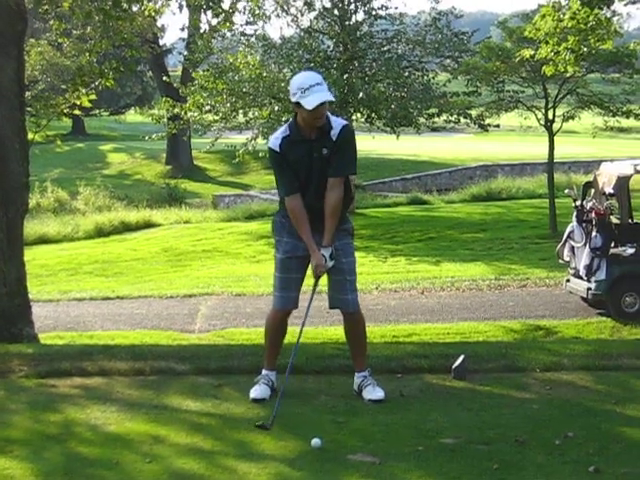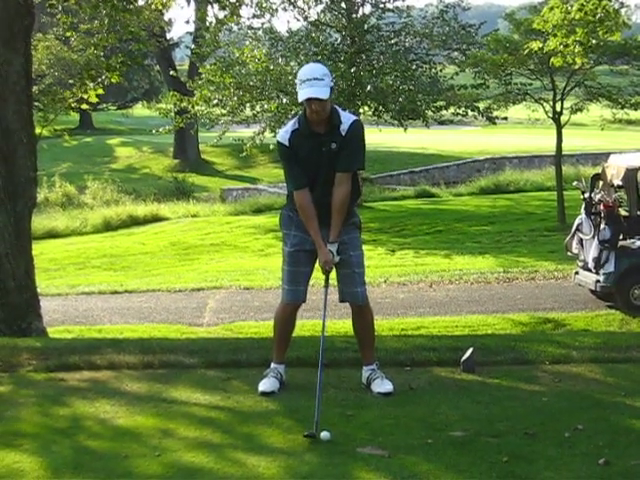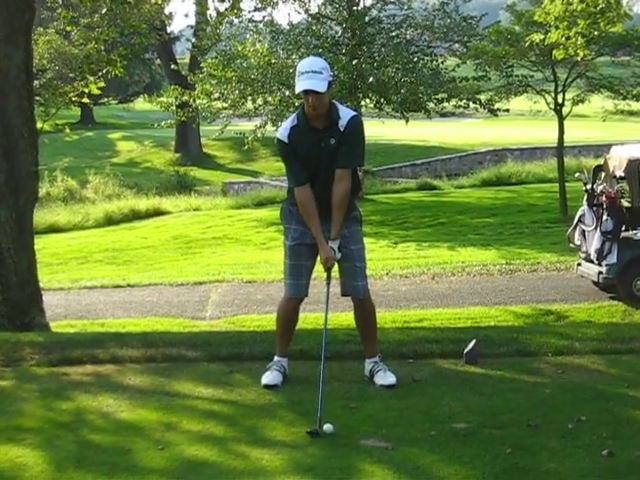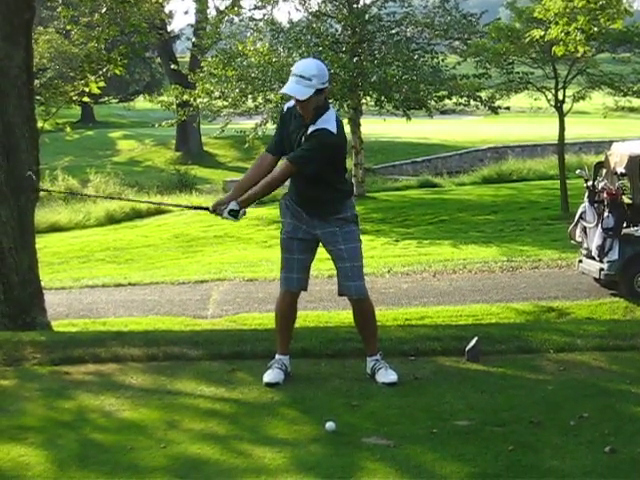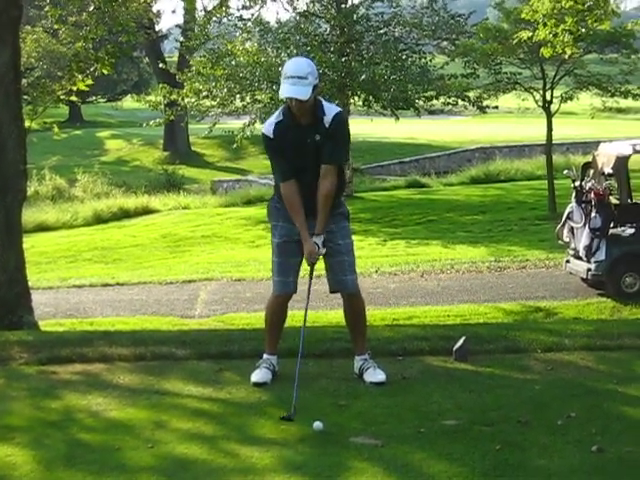
dt=1s
person 1, frame 1
left shoulder: (341, 131)
right shoulder: (279, 144)
left elbow: (335, 190)
right elbow: (292, 199)
left wrist: (327, 245)
right wrist: (312, 249)
left hip: (336, 227)
right hip: (292, 228)
left knee: (350, 306)
right knee: (281, 306)
left ankle: (362, 375)
right ankle: (268, 374)
person 1, frame 2
left shoulder: (351, 127)
right shoulder: (288, 137)
left elbow: (343, 185)
right elbow: (301, 194)
left wrist: (333, 240)
right wrist: (319, 245)
left hip: (343, 221)
right hip: (300, 222)
left knee: (358, 299)
right knee: (290, 299)
left ankle: (370, 368)
right ankle: (276, 367)
person 1, frame 3
left shoulder: (349, 122)
right shoulder: (288, 134)
left elbow: (342, 182)
right elbow: (301, 190)
left wrist: (334, 237)
right wrist: (320, 242)
left hip: (344, 215)
right hip: (300, 217)
left knee: (360, 292)
right knee: (293, 294)
left ankle: (373, 361)
right ankle: (280, 360)
person 1, frame 4
left shoulder: (327, 133)
right shoulder: (290, 112)
left elbow: (281, 174)
right elbow: (267, 159)
left wrist: (241, 205)
right wrist: (230, 195)
left hip: (336, 216)
right hip: (298, 211)
left knee: (356, 292)
right knee: (289, 289)
left ankle: (374, 359)
right ankle: (281, 358)
person 1, frame 5
left shoulder: (334, 119)
right shoulder: (273, 129)
left elbow: (328, 179)
right elbow: (287, 185)
left wrist: (320, 232)
right wrist: (304, 236)
left hip: (331, 211)
right hip: (287, 213)
left knee: (349, 288)
right knee: (281, 291)
left ankle: (362, 358)
right ankle: (269, 358)
